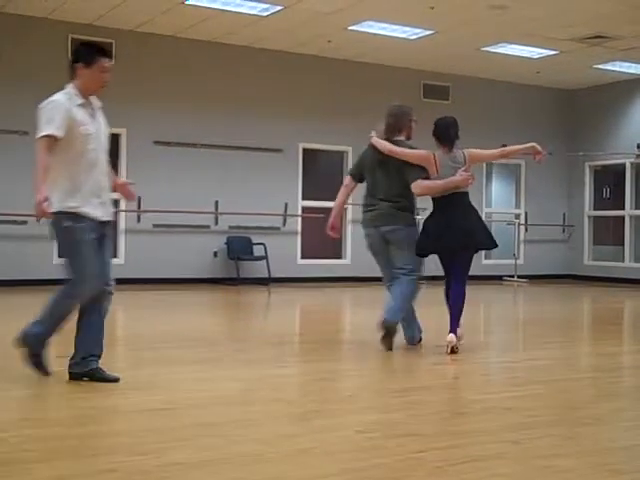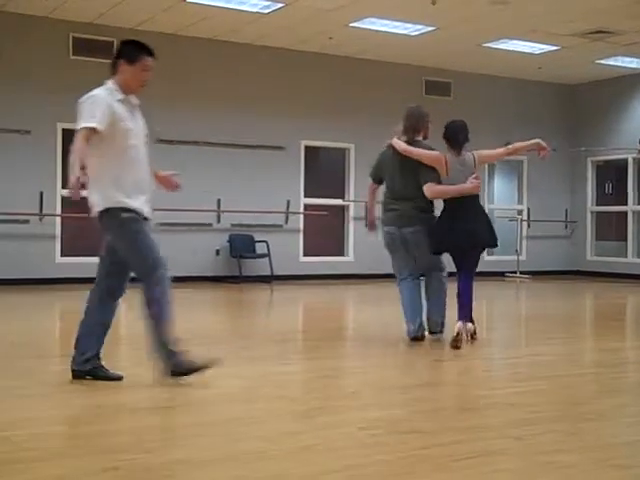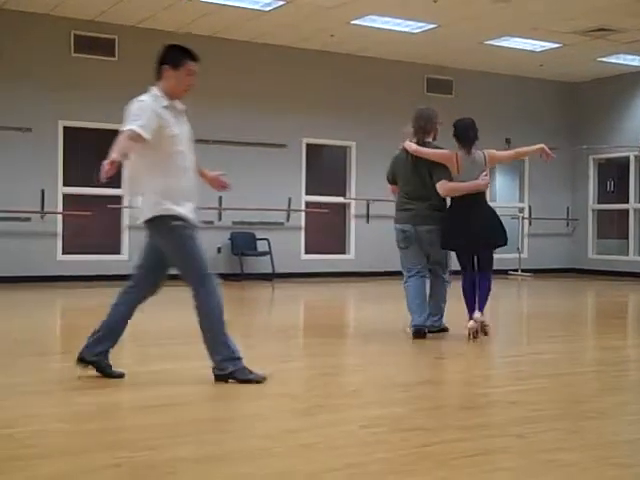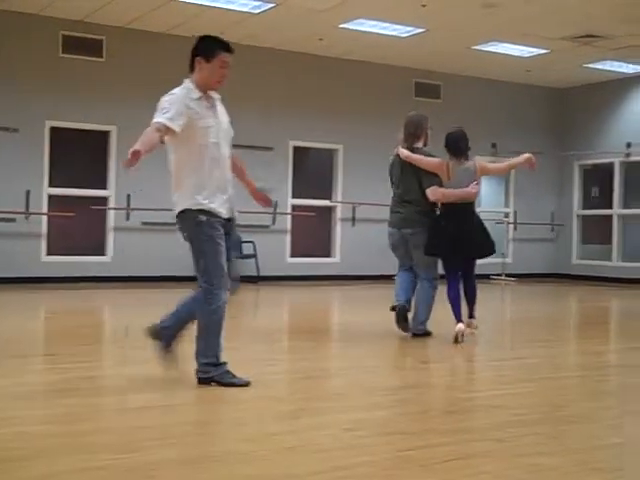
dt=0.2s
person 1, frame 1
left shoulder: (95, 108)
right shoulder: (58, 106)
right elbow: (45, 148)
left wrist: (115, 181)
right wrist: (43, 189)
left hip: (100, 213)
right hip: (72, 212)
left knee: (102, 287)
right knee: (85, 283)
left ankle: (85, 361)
right ankle: (34, 337)
person 1, frame 2
left shoulder: (131, 106)
right shoulder: (99, 100)
right elbow: (83, 136)
left wrist: (157, 174)
right wrist: (77, 168)
left hip: (131, 207)
right hip: (117, 206)
left knee: (110, 285)
right knee: (155, 275)
left ankle: (85, 360)
right ankle: (171, 356)
person 1, frame 3
left shoulder: (177, 110)
right shoulder: (145, 107)
right elbow: (129, 137)
left wrist: (205, 175)
right wrist: (114, 160)
left hip: (179, 213)
right hip: (167, 213)
left knee: (142, 286)
right knee: (205, 284)
left ankle: (97, 349)
right ankle: (226, 363)
person 1, frame 4
left shoulder: (216, 103)
right shoulder: (178, 100)
right elbow: (158, 129)
left wrist: (249, 184)
right wrist: (139, 149)
left hip: (221, 209)
right hip: (198, 208)
left knee: (213, 286)
right knee: (216, 287)
left ankle: (165, 329)
right ankle: (210, 366)
person 2, frame 1
left shoulder: (370, 152)
left elbow: (348, 184)
right elbow: (419, 187)
left wrist: (335, 216)
right wrist: (454, 181)
left hip: (372, 225)
right hip: (400, 224)
left knee: (392, 279)
right knee: (408, 276)
left ankle: (412, 333)
right ankle: (390, 320)
person 2, frame 2
left shoulder: (388, 153)
left elbow: (372, 187)
right elbow: (431, 191)
left wrist: (370, 215)
right wrist: (466, 188)
left hip: (392, 223)
right hip: (419, 223)
left knee: (406, 277)
right knee: (433, 273)
left ankle: (414, 329)
right ankle: (435, 324)
person 2, frame 3
left shoulder: (400, 156)
left elbow: (394, 188)
right elbow: (444, 189)
right wrist: (477, 185)
left hip: (405, 223)
right hip: (432, 222)
left knee: (413, 274)
right knee: (438, 273)
left ankle: (418, 322)
right ankle: (434, 322)
person 2, frame 4
left shoulder: (395, 161)
right wrist: (467, 193)
left hip: (396, 225)
right hip: (421, 226)
left knee: (405, 269)
right knee: (427, 276)
left ankle: (401, 303)
right ankle: (418, 326)
person 3, frame 1
left shoulder: (429, 158)
right shoulder: (467, 156)
left elbow: (390, 150)
right elbow: (502, 152)
left wrist: (375, 139)
right wrist: (531, 146)
left hip: (442, 221)
right hip: (466, 220)
left knee: (450, 278)
right knee: (459, 279)
left ankle: (454, 328)
right ankle: (452, 331)
person 3, frame 2
left shoulder: (440, 160)
right shoulder: (476, 157)
left elbow: (405, 149)
right elbow: (510, 150)
left wrist: (394, 141)
right wrist: (536, 143)
left hip: (451, 221)
right hip: (474, 220)
left knee: (463, 274)
right knee: (467, 276)
left ankle: (467, 323)
right ankle: (462, 323)
person 3, frame 3
left shoulder: (451, 157)
right shoulder: (486, 156)
left elbow: (415, 150)
right elbow: (517, 153)
left wrist: (407, 143)
right wrist: (540, 147)
left hip: (459, 218)
right hip: (482, 217)
left knee: (467, 272)
right knee: (484, 270)
left ankle: (473, 318)
right ankle: (480, 313)
person 3, frame 4
left shoulder: (442, 167)
right shoulder: (477, 167)
left elbow: (407, 156)
right elbow: (506, 166)
left wrist: (400, 149)
right wrist: (526, 157)
left hip: (448, 226)
right hip: (470, 225)
left knee: (452, 277)
right knee: (468, 275)
left ankle: (459, 322)
right ankle: (471, 317)
